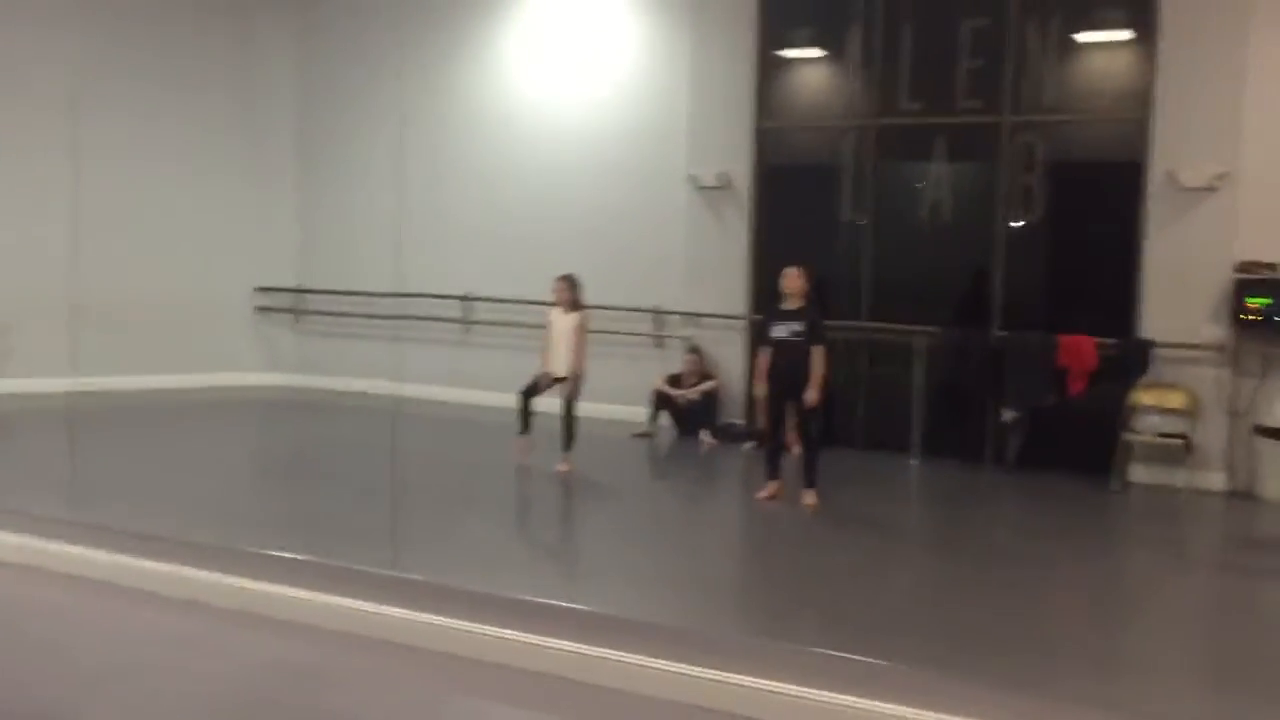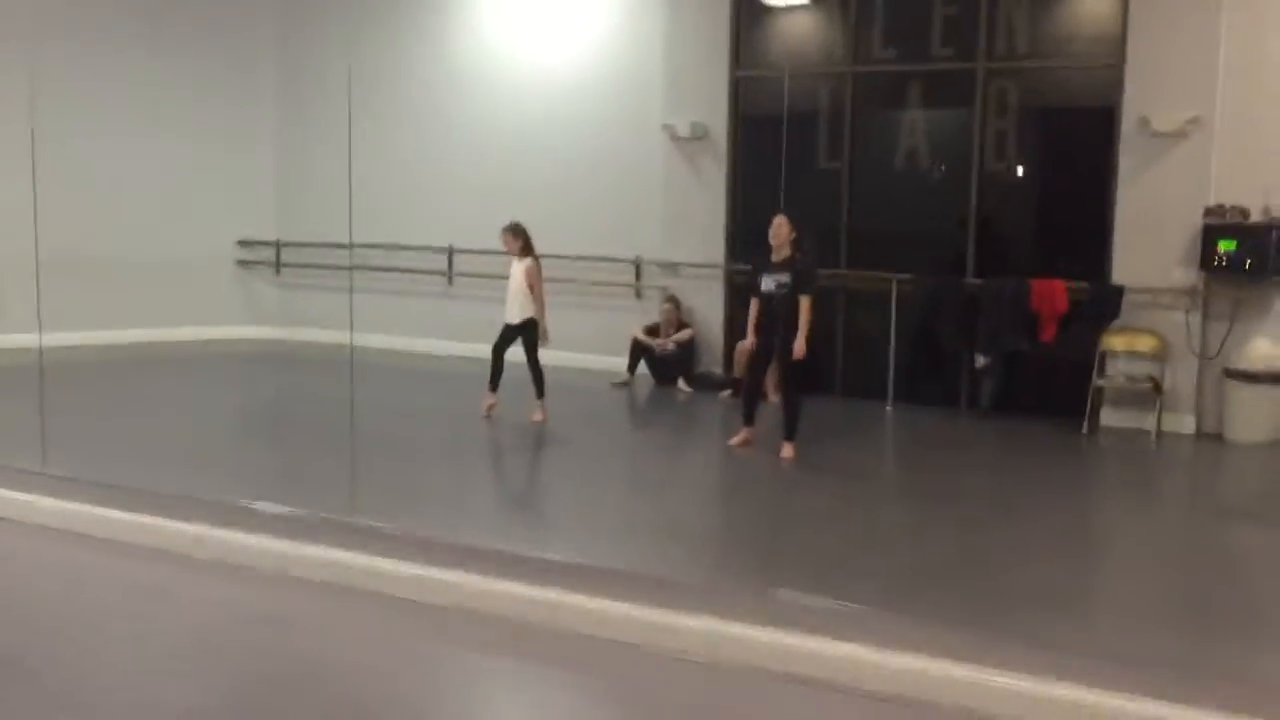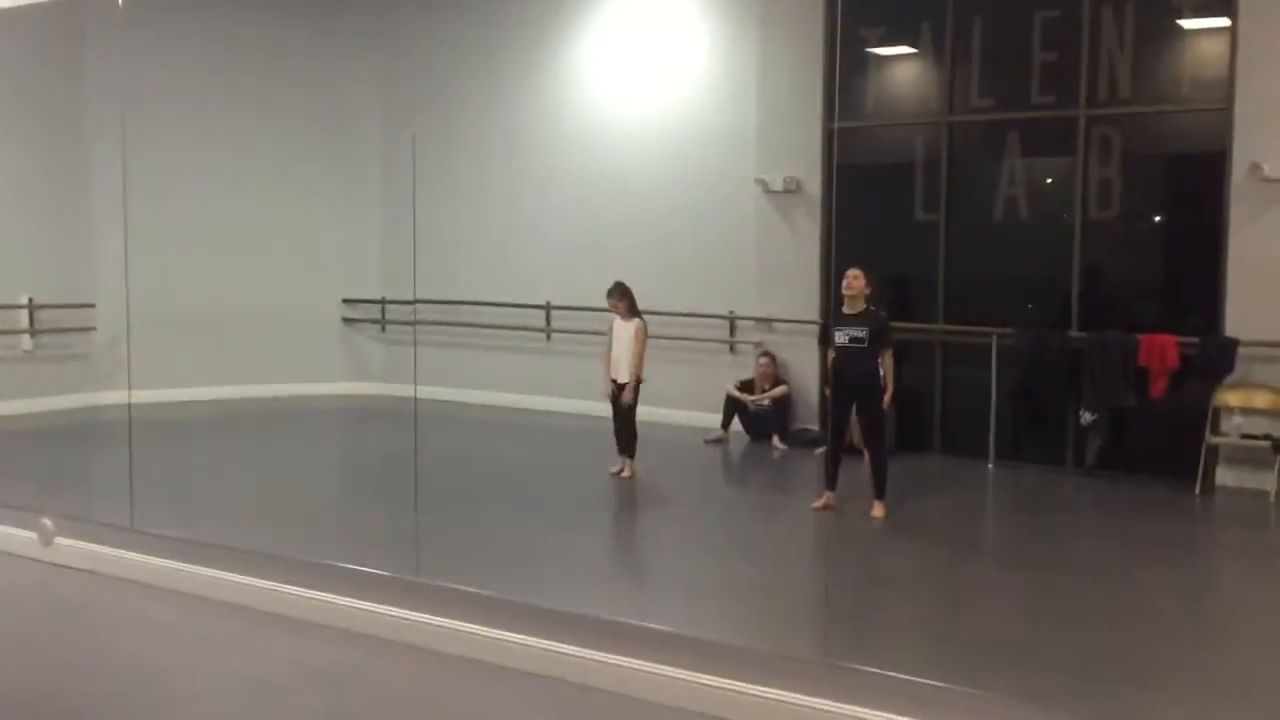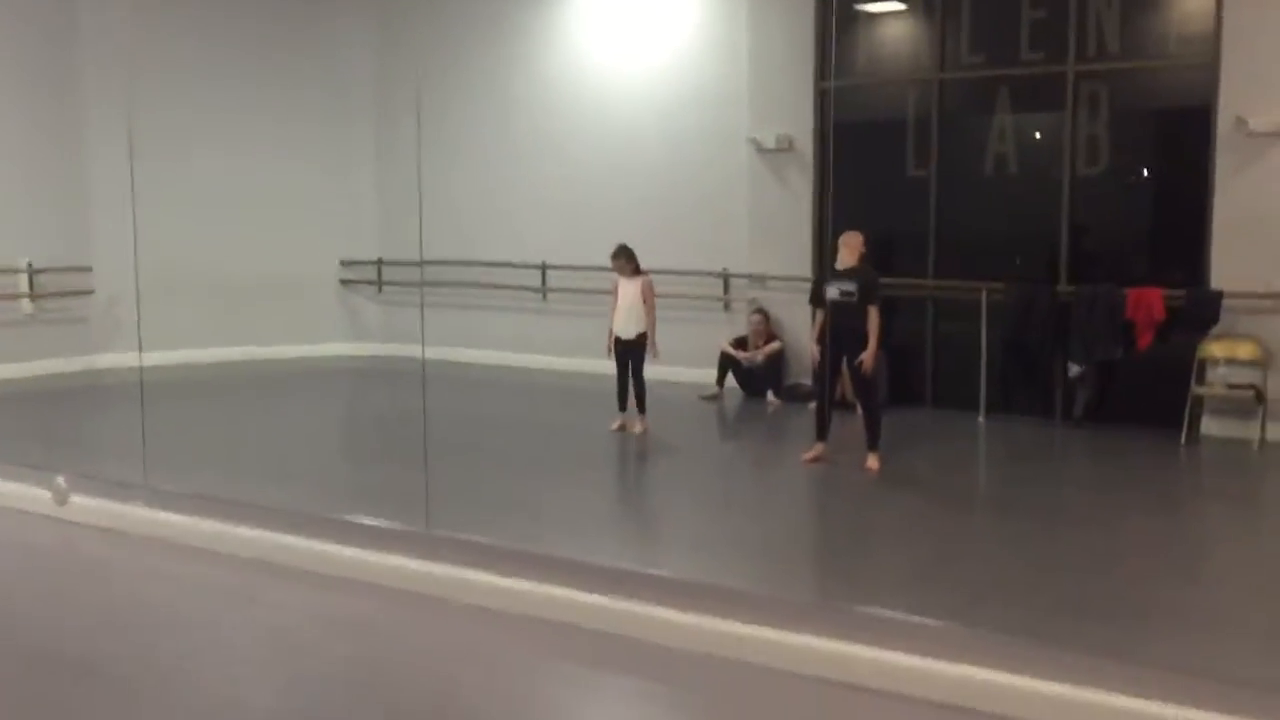
dt=1s
person 1, frame 1
left shoulder: (811, 316)
right shoulder: (772, 316)
left elbow: (818, 353)
right elbow: (765, 351)
left wrist: (815, 386)
right wrist: (760, 381)
left hip: (802, 384)
right hip: (776, 382)
left knee: (807, 434)
right knee: (773, 431)
left ankle: (809, 488)
right ankle: (773, 482)
person 1, frame 2
left shoulder: (799, 266)
right shoulder: (762, 266)
left elbow: (805, 303)
right elbow: (755, 301)
left wrist: (801, 338)
right wrist: (750, 332)
left hip: (788, 335)
right hip: (764, 332)
left knee: (788, 386)
right knee: (752, 379)
left ankle: (788, 441)
right ankle: (747, 430)
person 1, frame 3
left shoulder: (876, 320)
right shoulder: (833, 319)
left elbow: (887, 355)
left wrist: (889, 389)
right wrist: (828, 384)
left hip: (869, 389)
right hip: (839, 387)
left knee: (874, 444)
right knee: (833, 440)
left ankle: (879, 501)
right ankle: (829, 494)
person 1, frame 4
left shoulder: (866, 275)
right shoulder: (825, 277)
left elbow: (873, 313)
right elbow: (820, 312)
left wrist: (871, 348)
right wrist: (815, 343)
left hip: (858, 343)
right hip: (830, 342)
left knee: (867, 397)
right knee: (823, 392)
left ankle: (873, 452)
right ankle: (820, 445)
person 2, frame 1
left shoulder: (578, 319)
right shoulder: (553, 314)
left elbow: (579, 351)
right elbow: (547, 345)
left wrist: (572, 380)
right wrist: (545, 373)
left hip: (570, 373)
right hip: (552, 370)
left knee: (568, 413)
right knee: (525, 394)
left ankle: (565, 458)
right ankle: (524, 438)
person 2, frame 2
left shoulder: (530, 265)
right shoulder: (514, 262)
left elbow: (539, 297)
left wrist: (542, 325)
left hip: (528, 321)
right hip: (512, 320)
left knee: (532, 360)
right knee: (497, 351)
left ankle: (540, 405)
right ankle: (492, 395)
person 2, frame 3
left shoulder: (638, 325)
right shoulder: (614, 322)
left elbow: (638, 358)
right elbow: (608, 352)
left wrist: (631, 386)
right wrist: (607, 380)
left hip: (630, 381)
right hip: (615, 380)
left knee: (629, 421)
right knee: (617, 421)
left ankle: (630, 463)
right ankle: (622, 460)
person 2, frame 4
left shoulder: (644, 282)
right shoulder: (618, 281)
left elbow: (650, 312)
right elbow: (614, 309)
left wrist: (652, 340)
right wrist: (610, 336)
left hip: (637, 337)
right hip: (620, 336)
left knee: (637, 377)
right knee: (621, 377)
left ankle: (641, 419)
right ankle: (622, 417)
